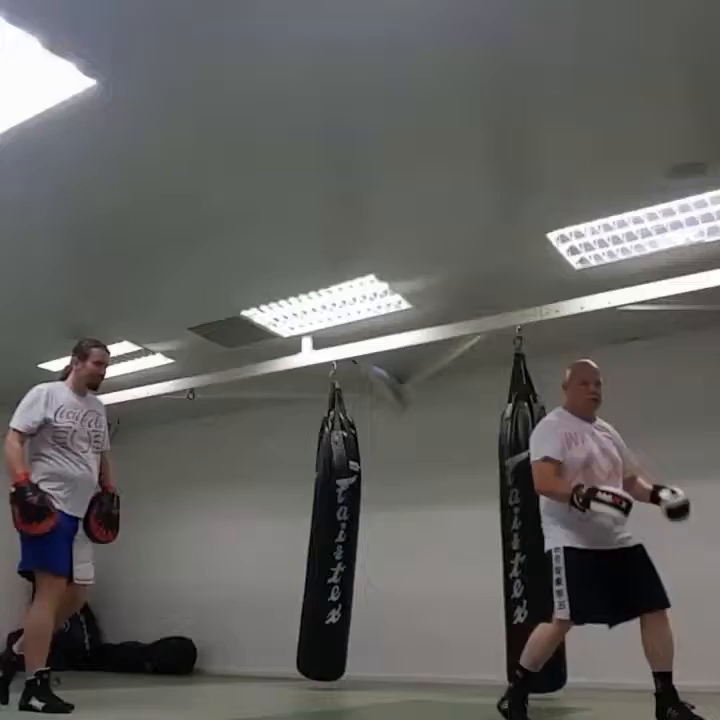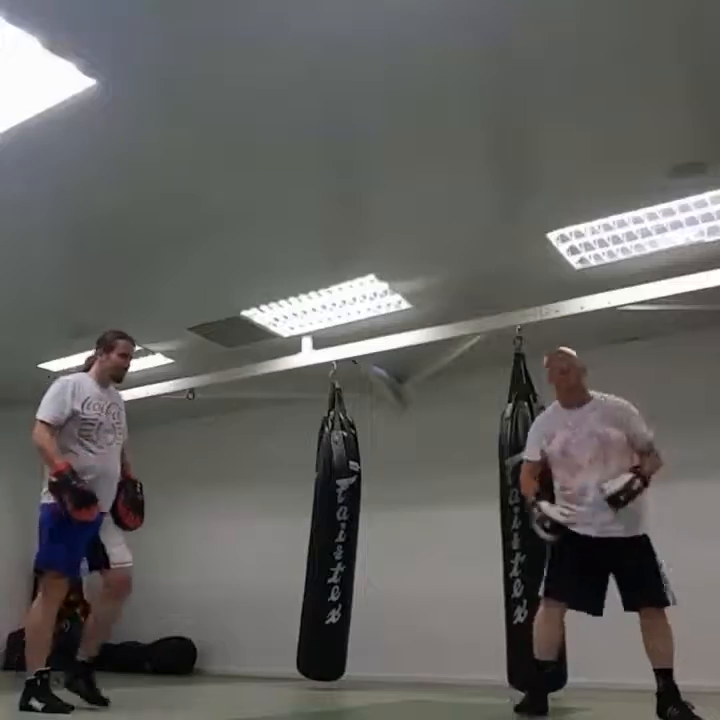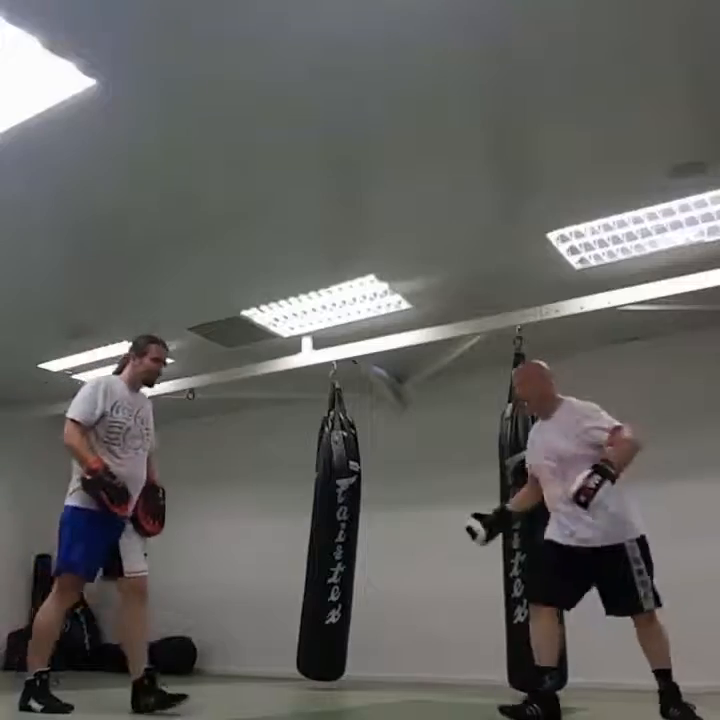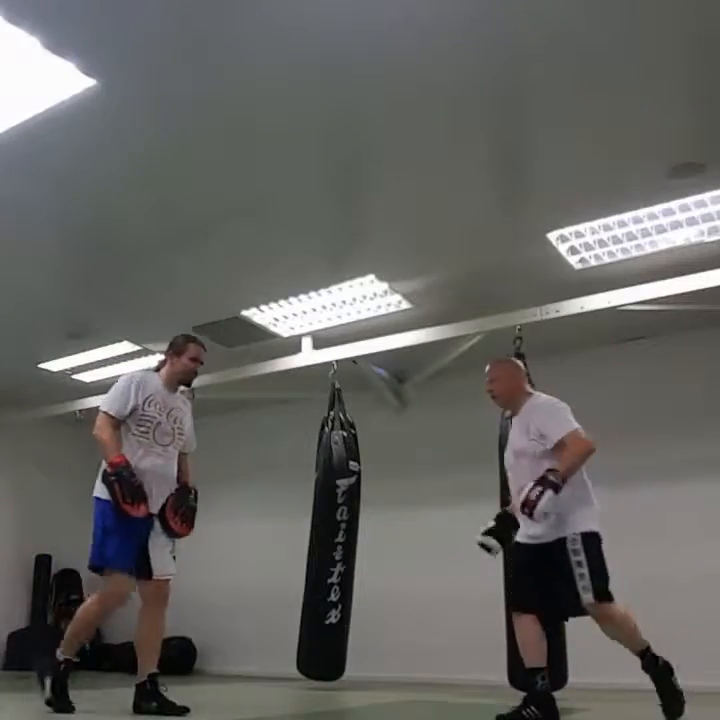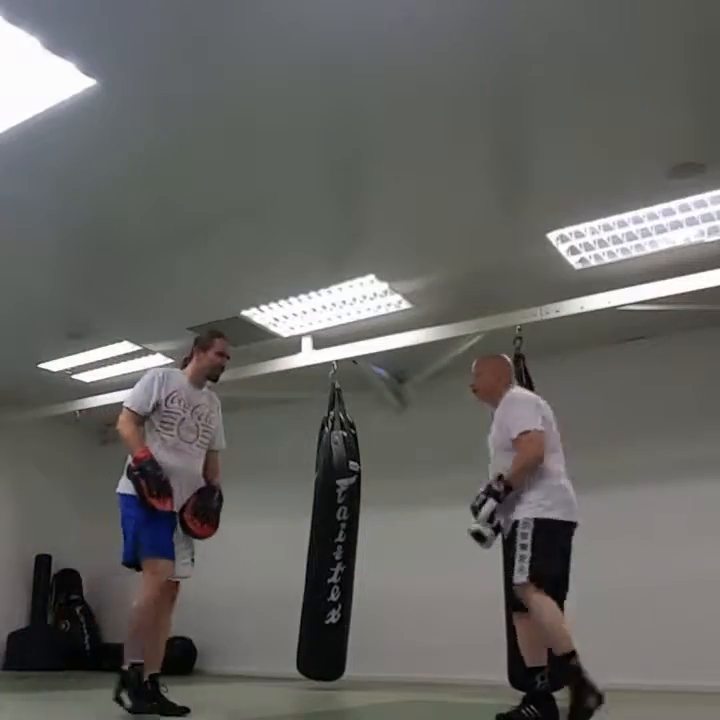
dt=0.2s
person 1, frame 1
left shoulder: (97, 408)
right shoulder: (45, 394)
left wrist: (109, 493)
left hip: (80, 511)
right hip: (47, 507)
left knee: (75, 595)
right knee: (51, 591)
right ankle: (36, 683)
person 1, frame 2
left shoulder: (116, 398)
right shoulder: (70, 385)
right elbow: (41, 433)
left wrist: (130, 482)
right wrist: (65, 474)
left hip: (103, 506)
right hip: (68, 505)
left knee: (120, 581)
right knee: (53, 590)
left ankle: (82, 667)
right ankle: (36, 684)
person 1, frame 3
left shoulder: (144, 402)
right shoulder: (101, 387)
right elbow: (72, 433)
right wrist: (99, 473)
left hip: (127, 511)
right hip: (90, 505)
left knee: (136, 591)
right knee: (66, 590)
left ankle: (144, 686)
right ankle: (34, 685)
person 1, frame 4
left shoulder: (184, 406)
right shoulder: (135, 383)
right elbow: (101, 425)
left wrist: (187, 492)
right wrist: (120, 469)
left hip: (157, 507)
right hip: (119, 501)
left knee: (158, 593)
right knee: (116, 590)
left ankle: (147, 687)
right ankle: (58, 667)
person 1, frame 5
left shoulder: (212, 403)
right shoulder: (160, 378)
right elbow: (125, 423)
right wrist: (145, 462)
left hip: (182, 504)
right hip: (144, 495)
left knee: (167, 591)
right knee: (158, 579)
left ankle: (145, 685)
right ankle: (130, 673)
person 2, frame 1
left shoulder: (607, 431)
right shoulder: (551, 427)
left elbow: (630, 479)
right elbow: (545, 482)
left wrist: (658, 493)
right wrist: (593, 496)
left hip: (621, 541)
right hip: (573, 542)
left knee: (655, 612)
right knee: (562, 620)
right ankle: (517, 689)
person 2, frame 2
left shoulder: (617, 410)
right shoulder: (544, 423)
left elbow: (650, 454)
right elbow: (530, 476)
left wrist: (638, 479)
right wrist: (540, 506)
left hip: (629, 528)
right hip: (574, 528)
left knee: (654, 607)
right knee: (552, 601)
right ankle: (538, 687)
person 2, frame 3
left shoulder: (581, 413)
right shoulder: (536, 432)
left elbow: (629, 442)
right elbow: (535, 487)
left wrist: (602, 474)
right wrist: (501, 515)
left hip: (614, 532)
right hip: (563, 536)
left knee: (642, 612)
right knee: (541, 607)
person 2, frame 4
left shoulder: (543, 408)
right shoulder: (518, 423)
left elbow: (581, 446)
left wrist: (548, 483)
right wrist: (502, 521)
left hip: (569, 524)
right hip: (536, 532)
left knee: (595, 603)
right knee: (522, 610)
left ankle: (655, 670)
person 2, frame 5
left shoulder: (517, 402)
right shoulder: (508, 410)
left elbow: (531, 452)
left wrist: (499, 489)
right wrist: (500, 505)
left hip: (542, 512)
right hip: (527, 514)
left knee: (530, 589)
right knee: (522, 607)
left ankle: (578, 681)
